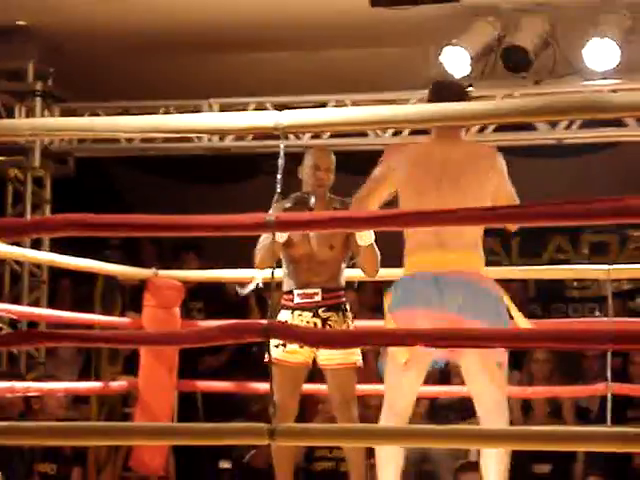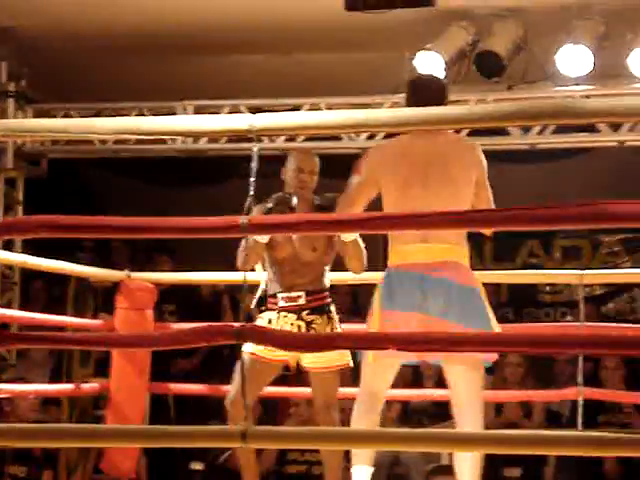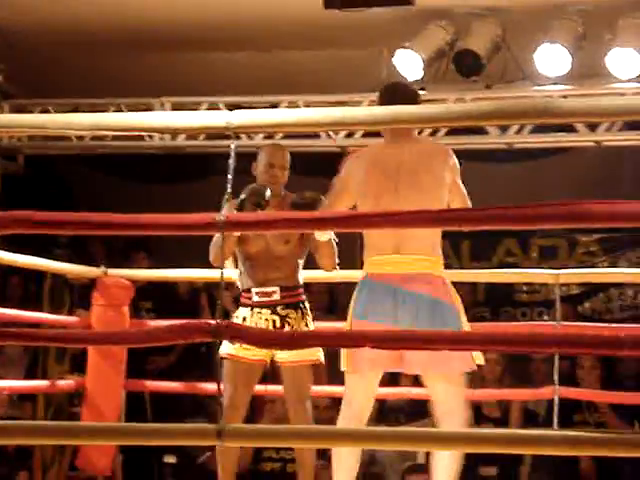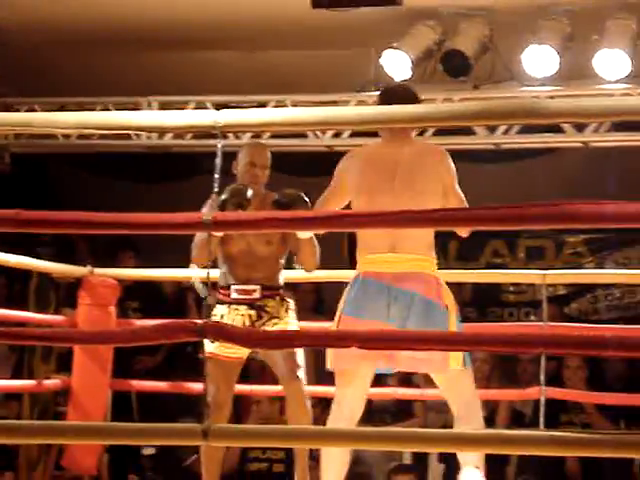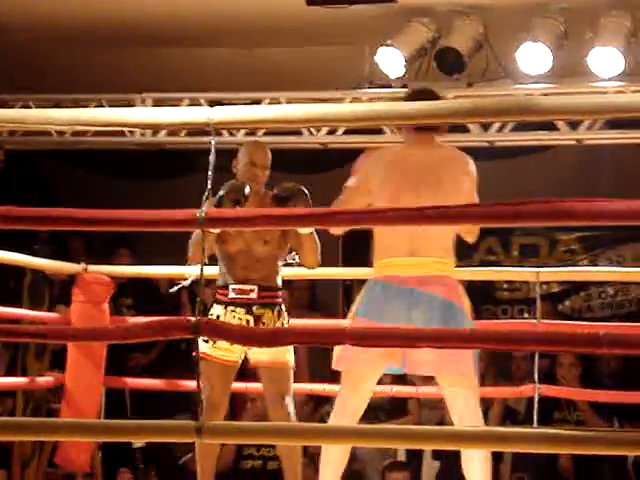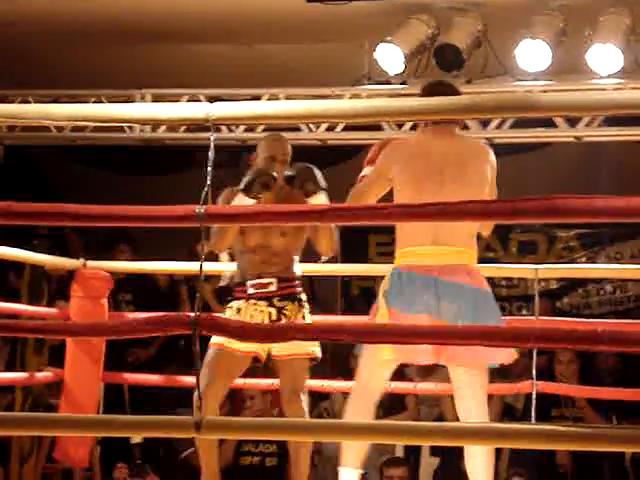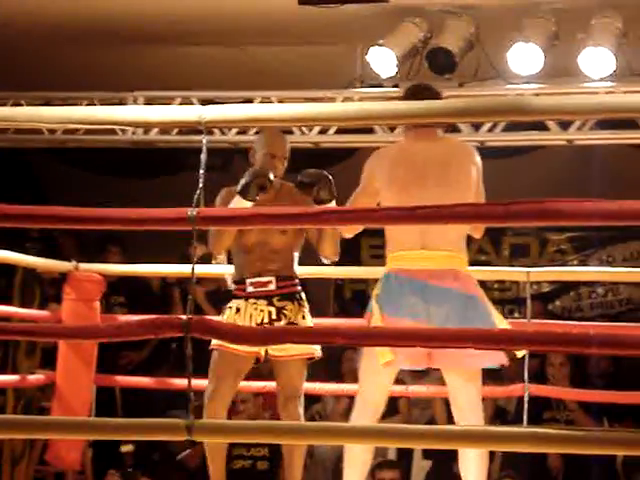
dt=0.2s
person 1, frame 1
left shoulder: (403, 156)
right shoulder: (489, 158)
left elbow: (357, 212)
right elbow: (512, 219)
left wrist: (382, 170)
left hip: (417, 292)
right hip: (470, 291)
left knee: (396, 410)
right knee: (493, 410)
person 1, frame 2
left shoulder: (383, 153)
right shoulder: (469, 151)
left elbow: (342, 219)
left wrist: (359, 175)
left hip: (401, 285)
right hip: (454, 284)
left knee: (371, 393)
right knee: (469, 408)
person 1, frame 3
left shoulder: (359, 161)
right shoulder: (442, 155)
left hip: (374, 295)
right hip: (428, 295)
left knee: (353, 411)
right knee: (452, 413)
person 1, frame 4
left shoulder: (354, 159)
right shoulder: (438, 157)
right elbow: (464, 226)
left hip: (367, 292)
right hip: (421, 293)
left knee: (344, 410)
right knee: (465, 400)
person 1, frame 5
left shoulder: (377, 160)
right shoulder: (462, 164)
left elbow: (336, 224)
right elbow: (471, 232)
left wrist: (356, 179)
left hip: (385, 296)
right hip: (440, 298)
left knee: (347, 408)
right knee: (468, 416)
person 1, frame 6
left shoulder: (400, 150)
right shoulder: (483, 153)
left elbow: (352, 210)
left wrist: (371, 168)
left hip: (408, 286)
right hip: (463, 287)
left knee: (365, 387)
right knee: (474, 412)
person 1, frame 7
left shoulder: (383, 158)
right shoulder: (468, 155)
left elbow: (346, 227)
left hip: (399, 290)
right hip: (454, 292)
left knee: (368, 404)
right knee: (469, 412)
person 2, frame 1
left shoulder: (345, 211)
right shoulder: (281, 209)
left elbow: (371, 270)
right elbow: (261, 262)
left wrist: (363, 229)
left hip: (333, 313)
right hip: (292, 313)
left knee: (343, 407)
right knee: (283, 410)
person 2, frame 2
left shoulder: (328, 211)
right shoulder: (263, 211)
left elbow: (358, 266)
right elbow: (244, 263)
left hip: (317, 315)
right hip: (276, 316)
left knee: (325, 411)
right knee: (236, 401)
person 2, frame 3
left shoulder: (301, 209)
right shoulder: (235, 207)
left elbow: (329, 263)
right elbow: (216, 258)
right wrist: (240, 215)
left hip: (291, 311)
right hip: (249, 314)
left knee: (299, 408)
right knee: (233, 407)
person 2, frame 4
left shoulder: (282, 207)
right shoulder: (215, 205)
left elbow: (310, 264)
right elbow: (198, 258)
right wrist: (222, 214)
left hip: (272, 306)
right hip: (228, 310)
left knee: (294, 380)
right knee: (218, 406)
person 2, frame 5
left shoulder: (282, 205)
right shoulder: (215, 204)
left elbow: (312, 261)
right elbow: (195, 256)
right wrist: (219, 212)
left hip: (268, 309)
right hip: (225, 311)
left knee: (279, 405)
right knee: (213, 406)
person 2, frame 6
left shoulder: (299, 197)
right shoulder: (231, 195)
left elbow: (328, 249)
right elbow: (218, 245)
left wrist: (318, 195)
right wrist: (247, 194)
left hip: (288, 304)
right hip: (245, 305)
left knee: (294, 401)
right knee: (206, 396)
person 2, frame 7
left shoulder: (301, 198)
right shoulder: (229, 196)
left elbow: (330, 253)
right elbow: (216, 249)
left wrist: (327, 203)
right wrist: (243, 198)
left hip: (288, 305)
right hip: (243, 306)
left knee: (290, 403)
right knee: (216, 398)
